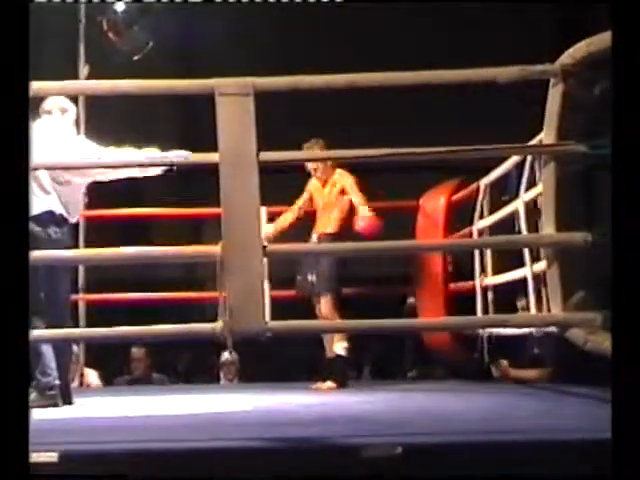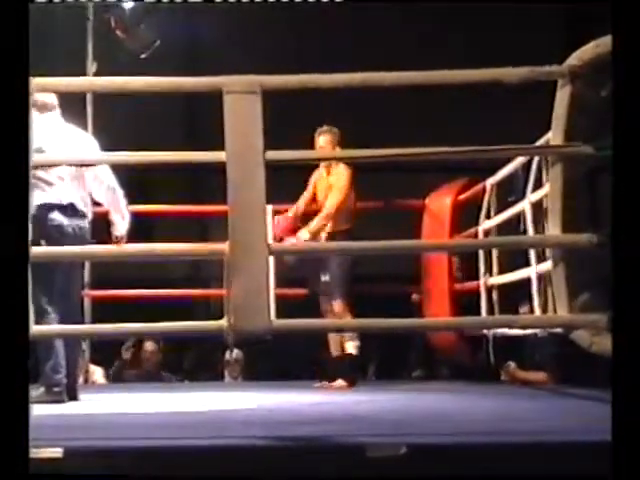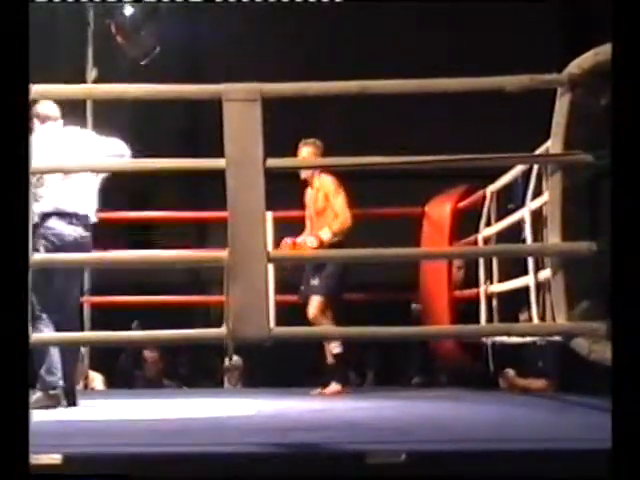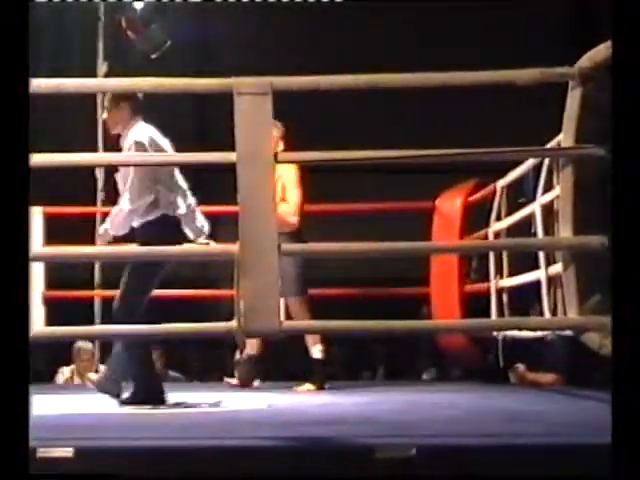
dt=1s
person 1, frame 1
left shoulder: (32, 139)
right shoulder: (65, 142)
right elbow: (111, 161)
left hip: (34, 228)
right hip: (53, 228)
left knee: (37, 310)
right knee: (58, 310)
left ankle: (47, 385)
right ankle: (60, 386)
person 1, frame 2
left shoulder: (34, 133)
right shoulder: (81, 137)
right elbow: (105, 181)
right wrist: (120, 220)
left hip: (46, 220)
right hip: (77, 222)
left knee: (48, 303)
right knee: (70, 303)
left ankle: (54, 383)
right ankle: (70, 381)
person 1, frame 3
left shoulder: (35, 142)
right shoulder: (81, 138)
right elbow: (121, 151)
left hip: (50, 228)
right hip: (81, 231)
left knee: (42, 311)
right knee: (67, 312)
left ankle: (50, 388)
right ankle: (67, 389)
person 1, frame 4
left shoulder: (136, 139)
right shoulder: (152, 138)
left elbow: (137, 196)
right elbow: (180, 189)
left wrist: (109, 228)
right wrist: (199, 232)
left hip: (157, 232)
right hip: (164, 231)
left knee: (126, 310)
right knee: (129, 309)
left ankle: (146, 387)
right ankle: (117, 377)
person 2, frame 1
left shoulder: (344, 178)
right shoulder: (313, 184)
left elbow: (357, 198)
right elbow: (297, 210)
left wrist: (364, 212)
right wrist: (274, 228)
left hip: (332, 244)
right hip: (313, 245)
left knee: (329, 310)
right knee: (321, 313)
left ankle: (339, 373)
right ankle: (331, 371)
person 2, frame 2
left shoulder: (344, 173)
right shoulder: (318, 174)
left elbow: (330, 211)
right elbow: (302, 204)
left wrist: (303, 236)
right wrist: (288, 218)
left hip: (339, 242)
right hip: (322, 243)
left knee: (340, 308)
right knee: (327, 311)
left ankle: (349, 373)
right ankle: (337, 370)
person 2, frame 3
left shoulder: (329, 182)
right shoulder: (308, 192)
left elbow: (346, 219)
left wrist: (322, 237)
right wrist: (295, 243)
left knee: (315, 312)
right knee: (324, 317)
left ankle: (340, 372)
right ankle: (333, 376)
person 2, frame 4
left shoulder: (289, 170)
left elbow: (293, 216)
left wrist: (271, 204)
left hip: (288, 245)
left knee: (298, 312)
left ankle: (319, 375)
right ankle: (247, 372)
